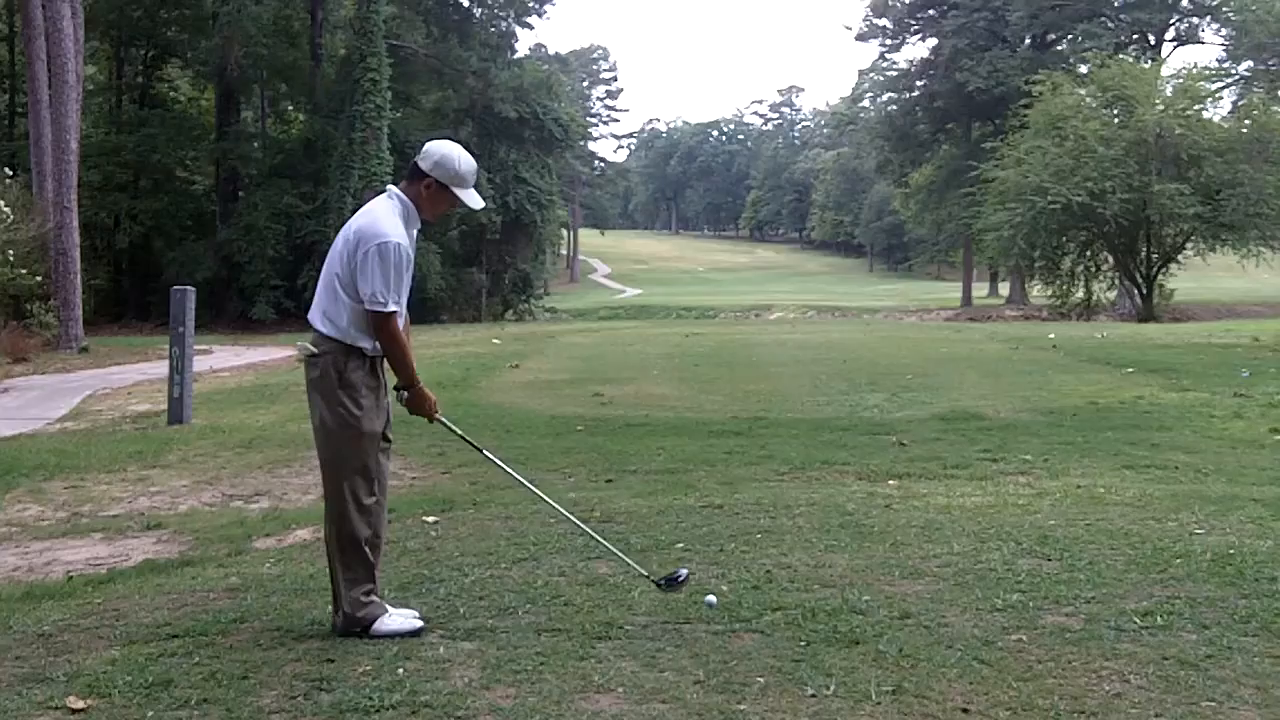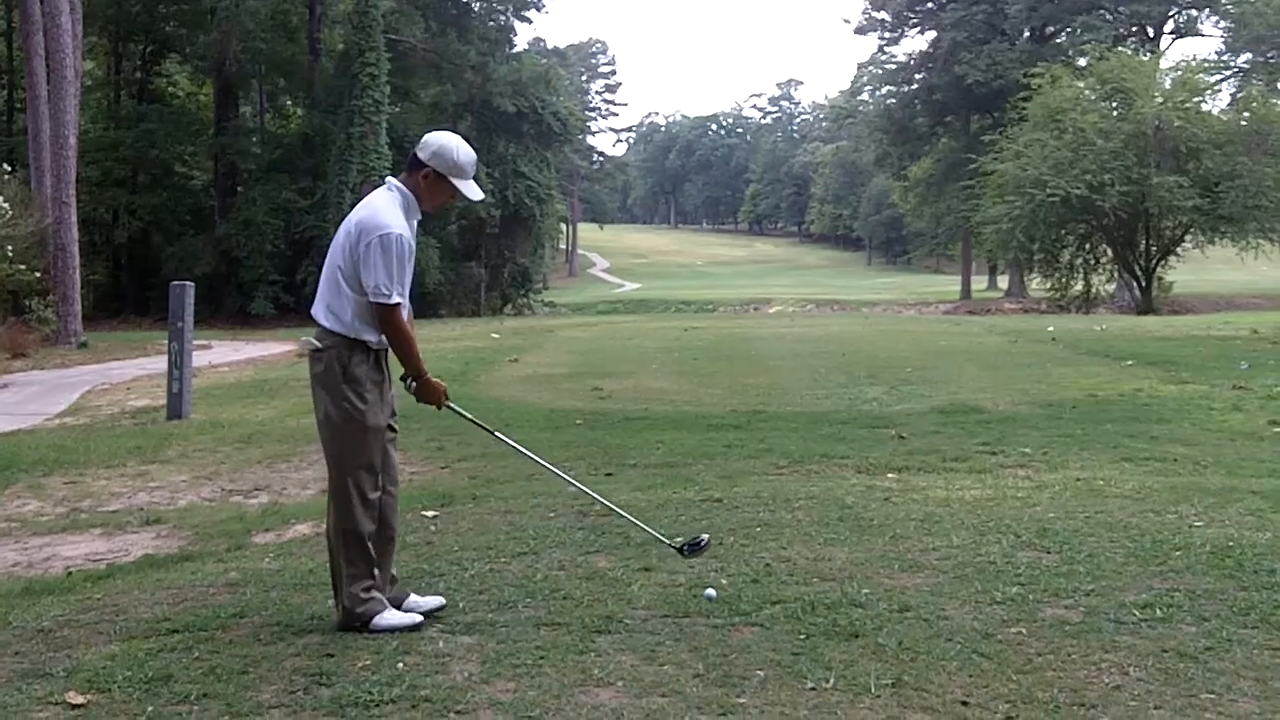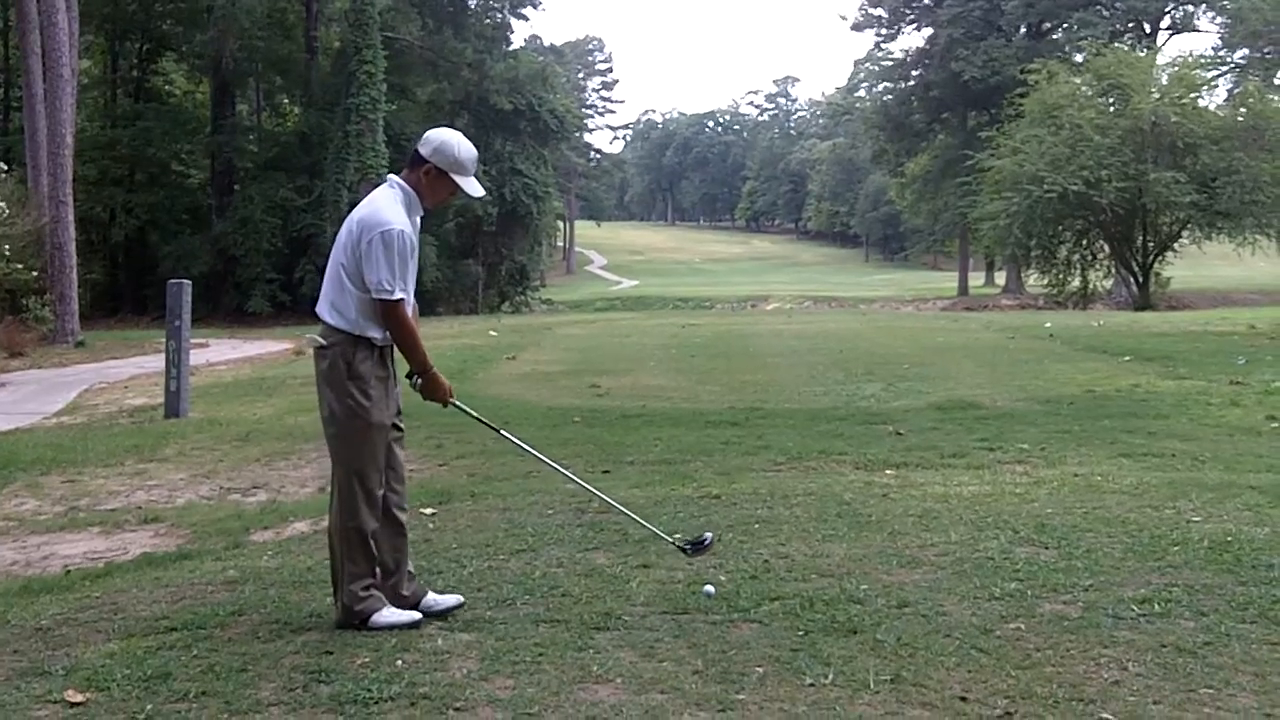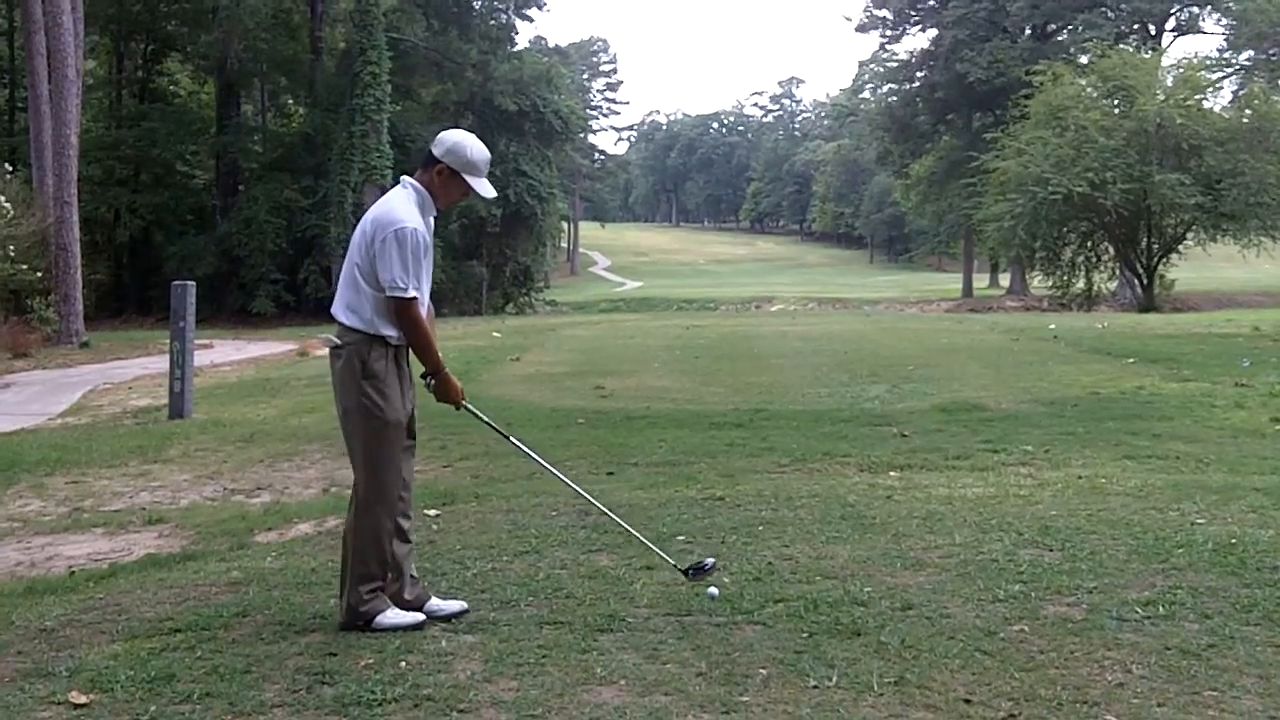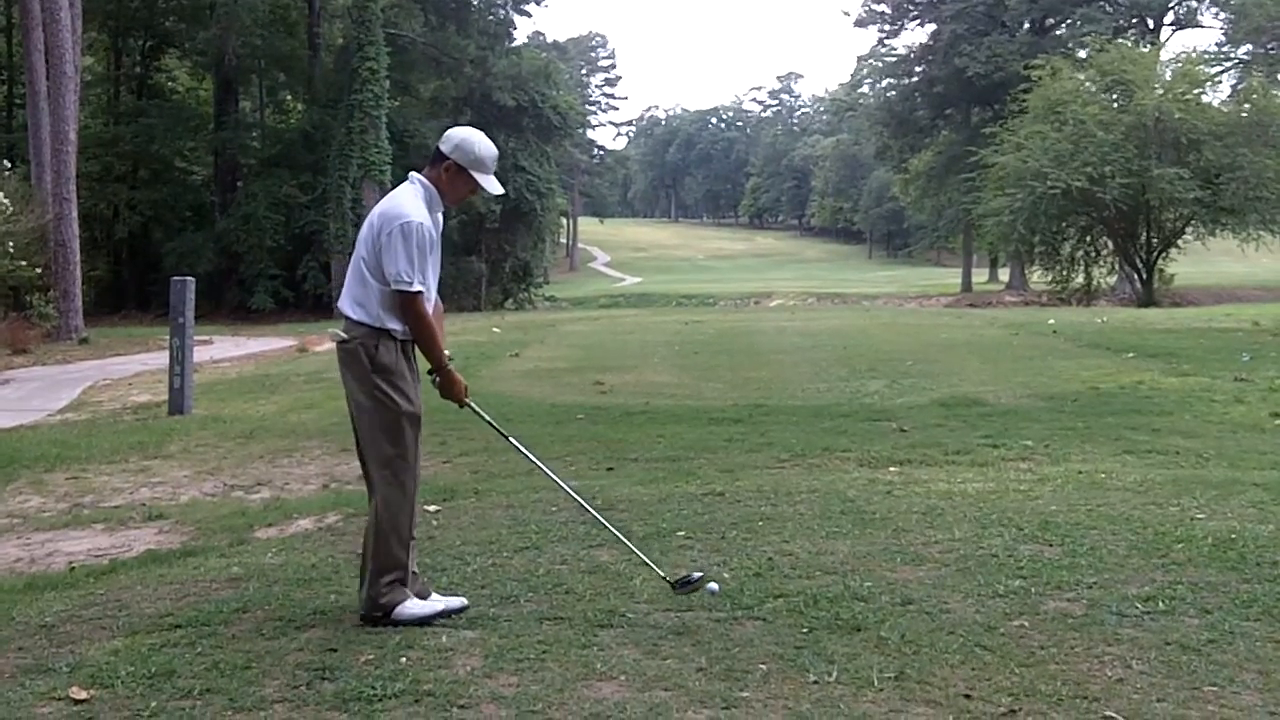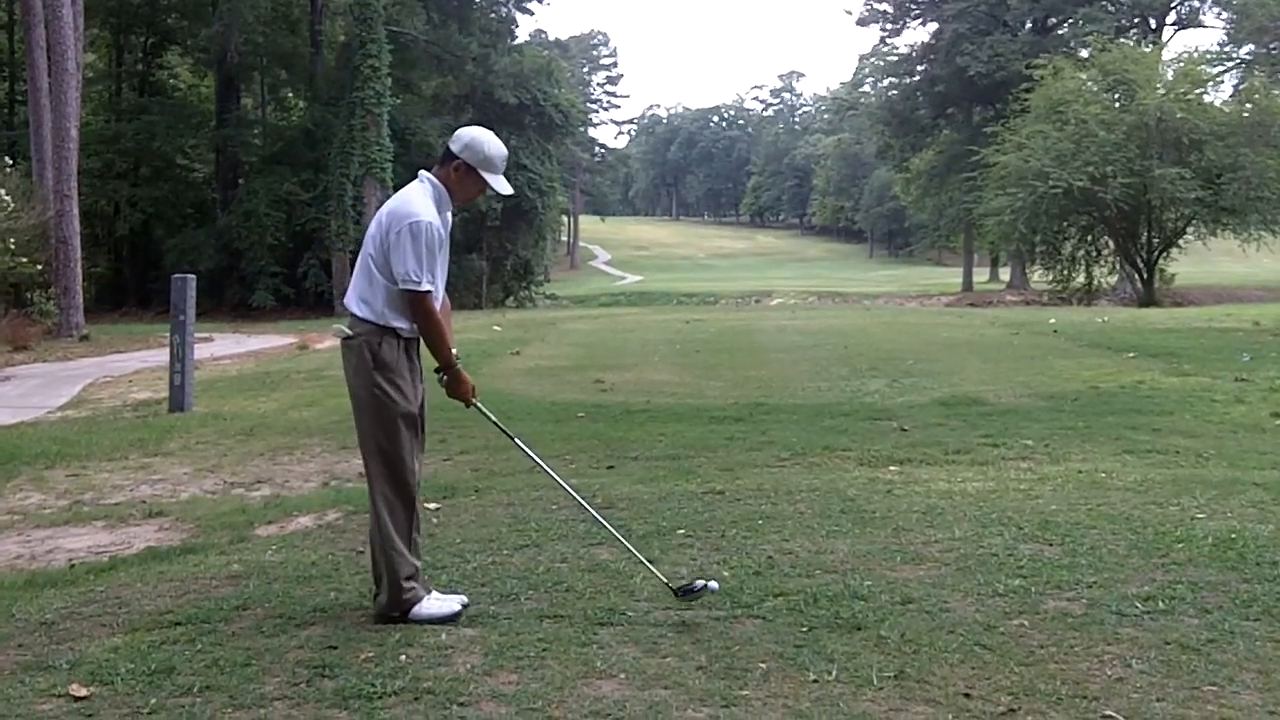
dt=0.2s
person 1, frame 1
left shoulder: (393, 216)
right shoulder: (387, 235)
left elbow: (395, 314)
right elbow: (383, 323)
left wrist: (410, 376)
right wrist: (414, 388)
left hip: (360, 365)
right hip: (343, 365)
left knee: (370, 489)
right knee: (353, 491)
left ankle: (360, 597)
right ankle: (358, 608)
person 1, frame 2
left shoulder: (393, 209)
right shoulder: (388, 227)
right elbow: (389, 316)
left wrist: (416, 370)
right wrist: (422, 378)
left hip: (366, 358)
right hip: (348, 360)
left knee: (381, 482)
right knee: (356, 486)
left ankle: (382, 589)
right ankle: (359, 603)
person 1, frame 3
left shoulder: (399, 208)
right shoulder: (390, 223)
right elbow: (392, 312)
left wrist: (421, 366)
right wrist: (428, 374)
left hip: (373, 356)
right hip: (354, 358)
left knee: (388, 480)
right knee: (360, 483)
left ankle: (398, 588)
right ankle: (358, 601)
person 1, frame 4
left shoulder: (415, 212)
right shoulder: (402, 222)
left elbow: (420, 300)
right elbow: (405, 311)
left wrist: (436, 363)
right wrist: (441, 374)
left hip: (387, 356)
right hip: (369, 356)
left knee: (396, 482)
right knee: (377, 483)
left ankle: (402, 591)
right ankle: (363, 602)
person 1, frame 5
left shoulder: (425, 209)
right shoulder: (408, 217)
left elbow: (429, 294)
right elbow: (411, 304)
left wrist: (443, 356)
right wrist: (444, 370)
left hip: (393, 350)
right hip: (376, 350)
left knee: (401, 474)
right knee: (394, 475)
left ankle: (405, 585)
right ankle: (382, 594)
person 1, frame 6
left shoulder: (433, 207)
right shoulder: (418, 215)
left elbow: (437, 293)
right elbow: (420, 304)
left wrist: (450, 357)
right wrist: (452, 369)
left hip: (397, 346)
right hip: (380, 347)
left knee: (403, 474)
right knee: (394, 476)
left ankle: (408, 584)
right ankle: (398, 595)
